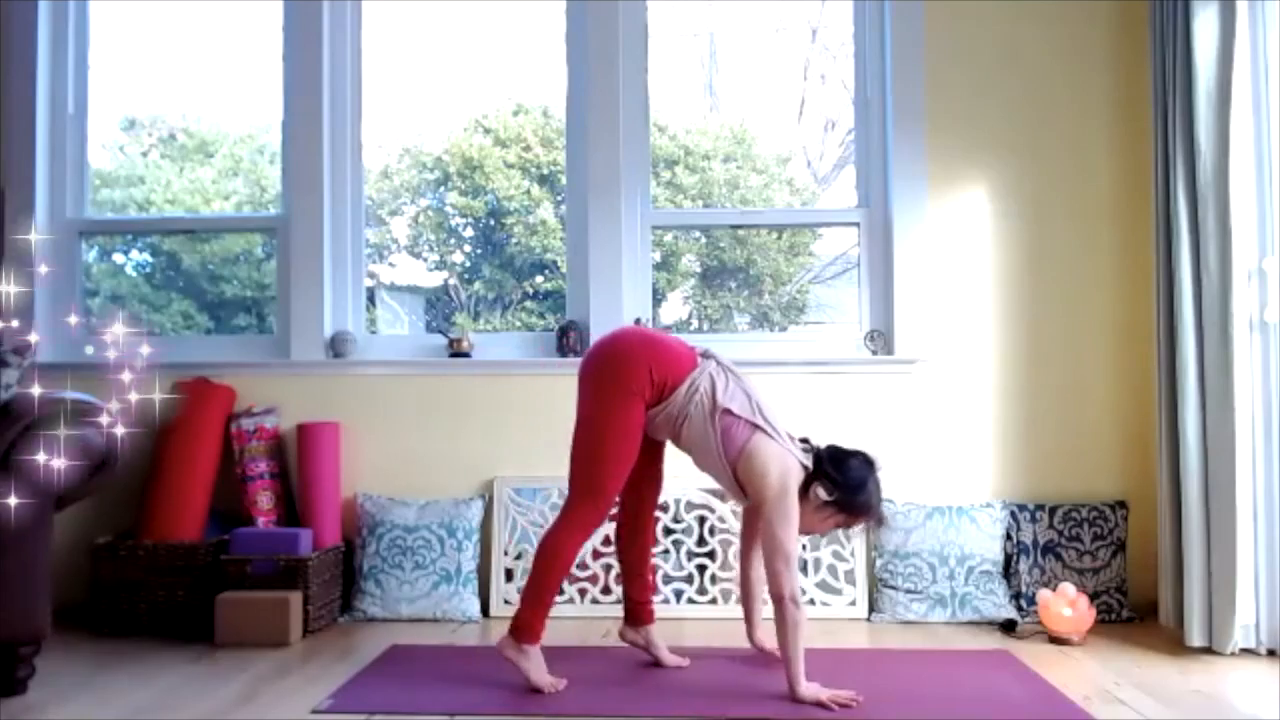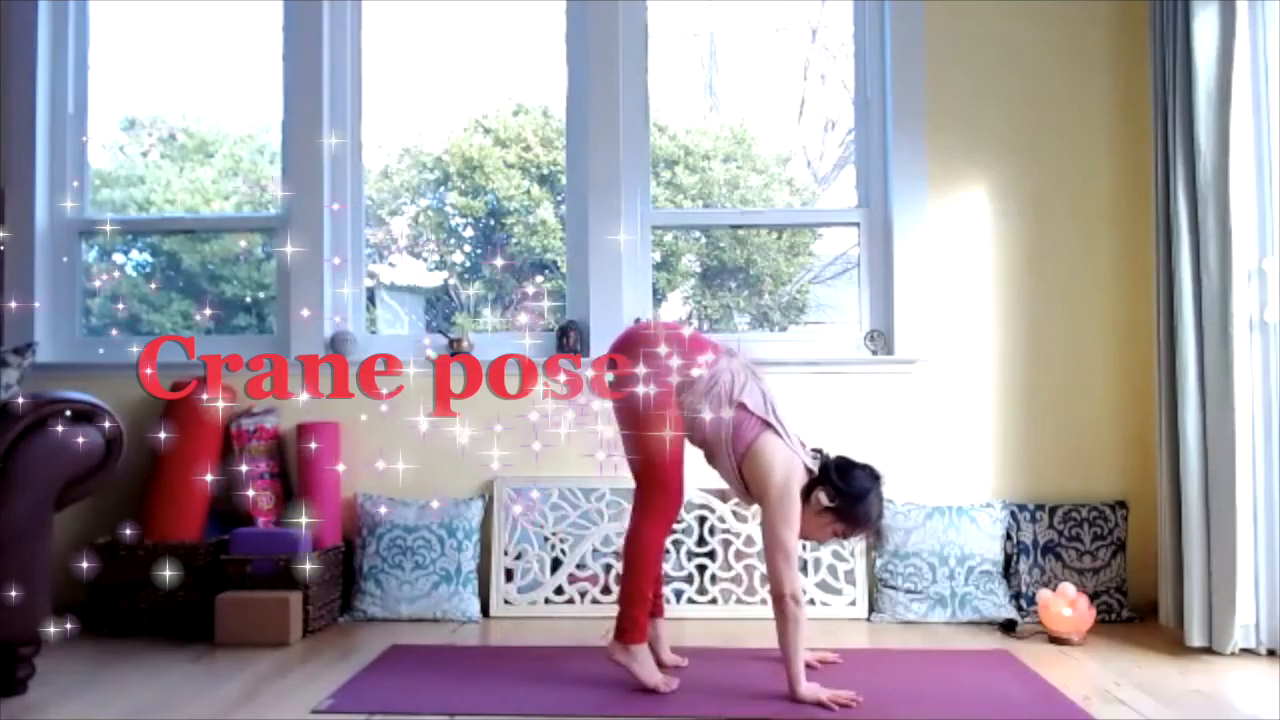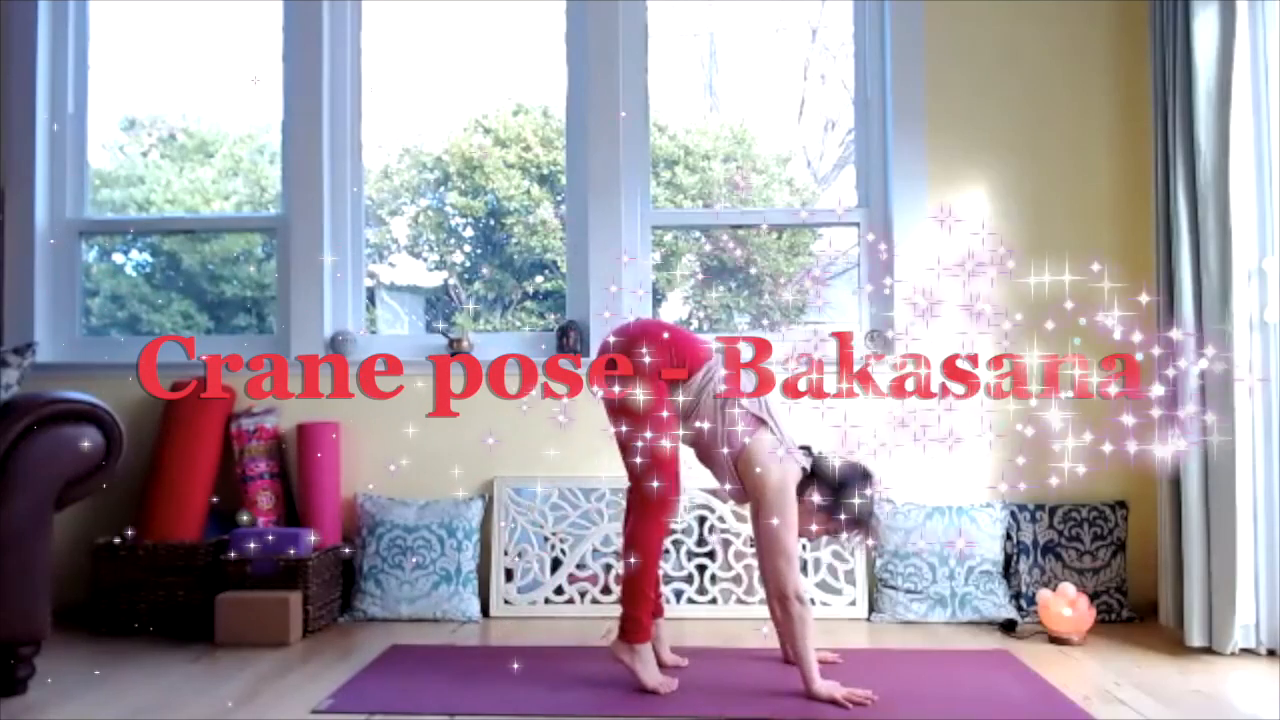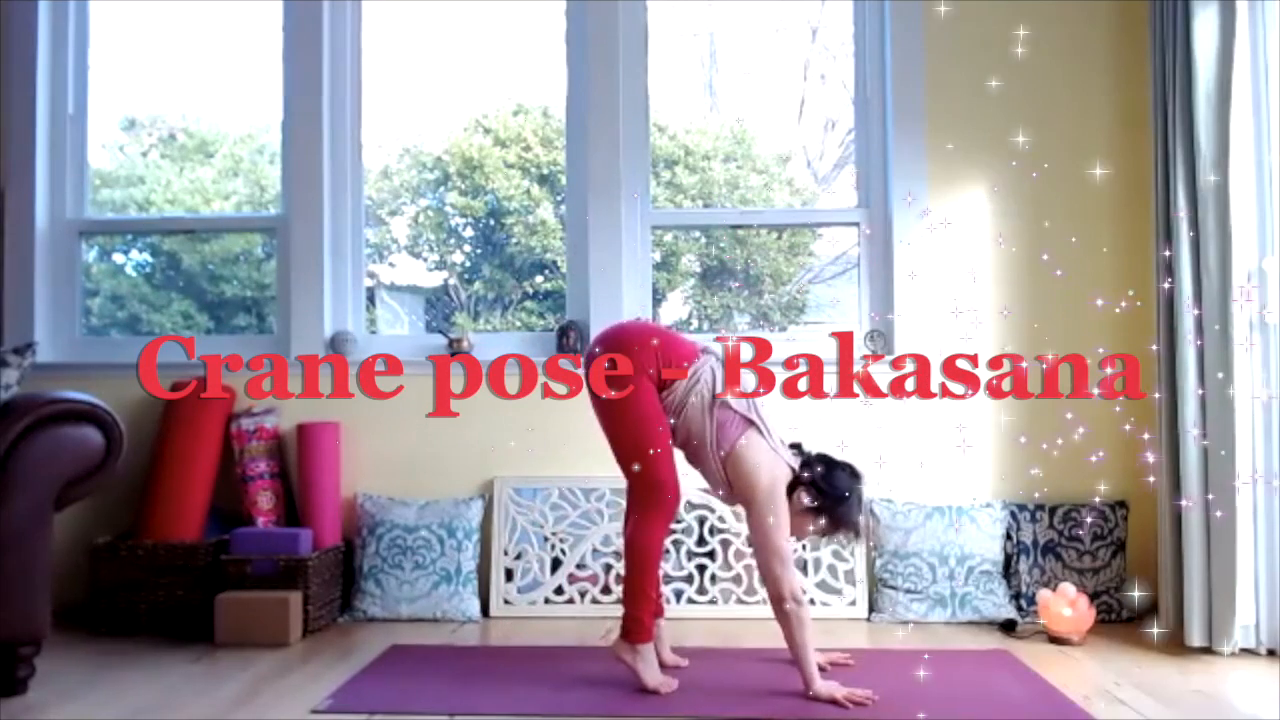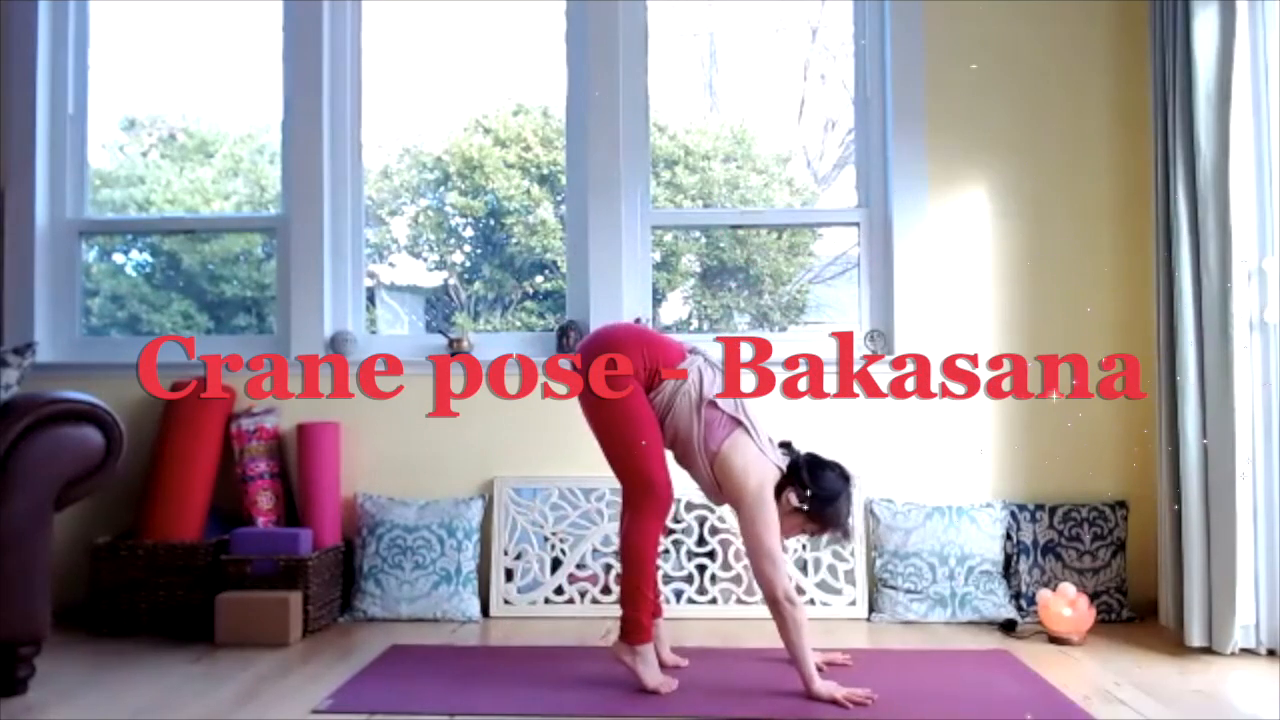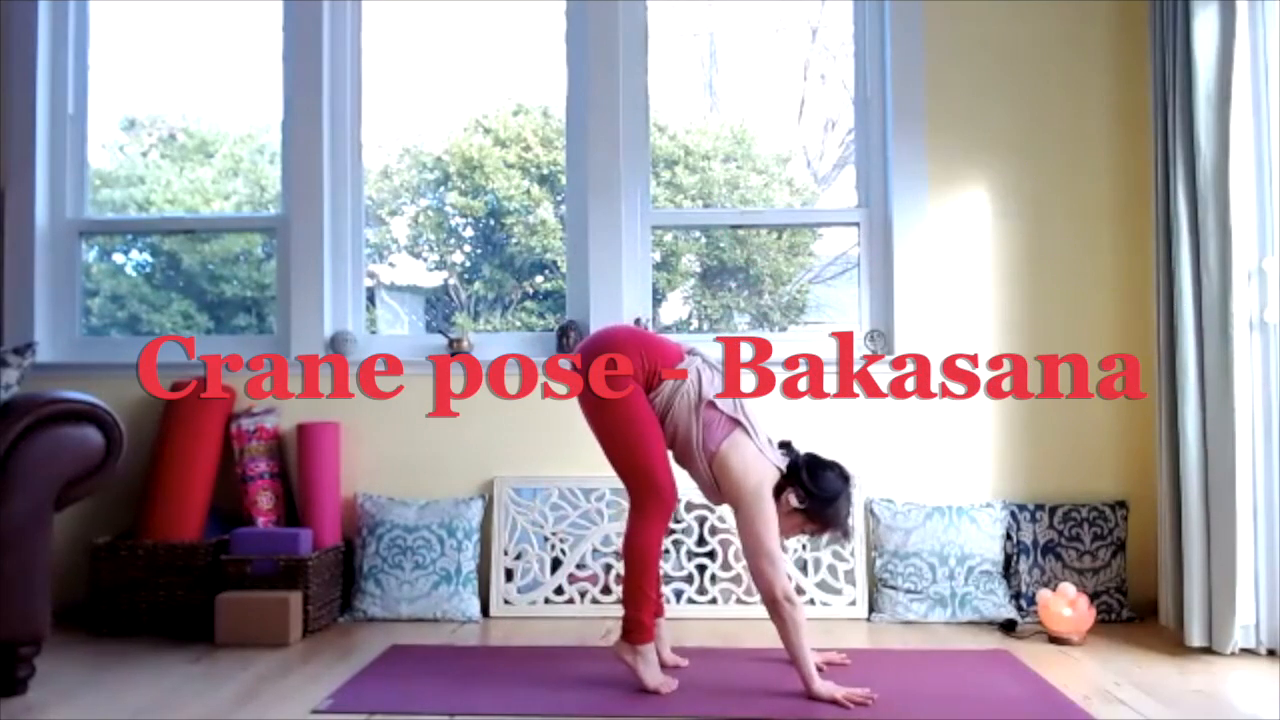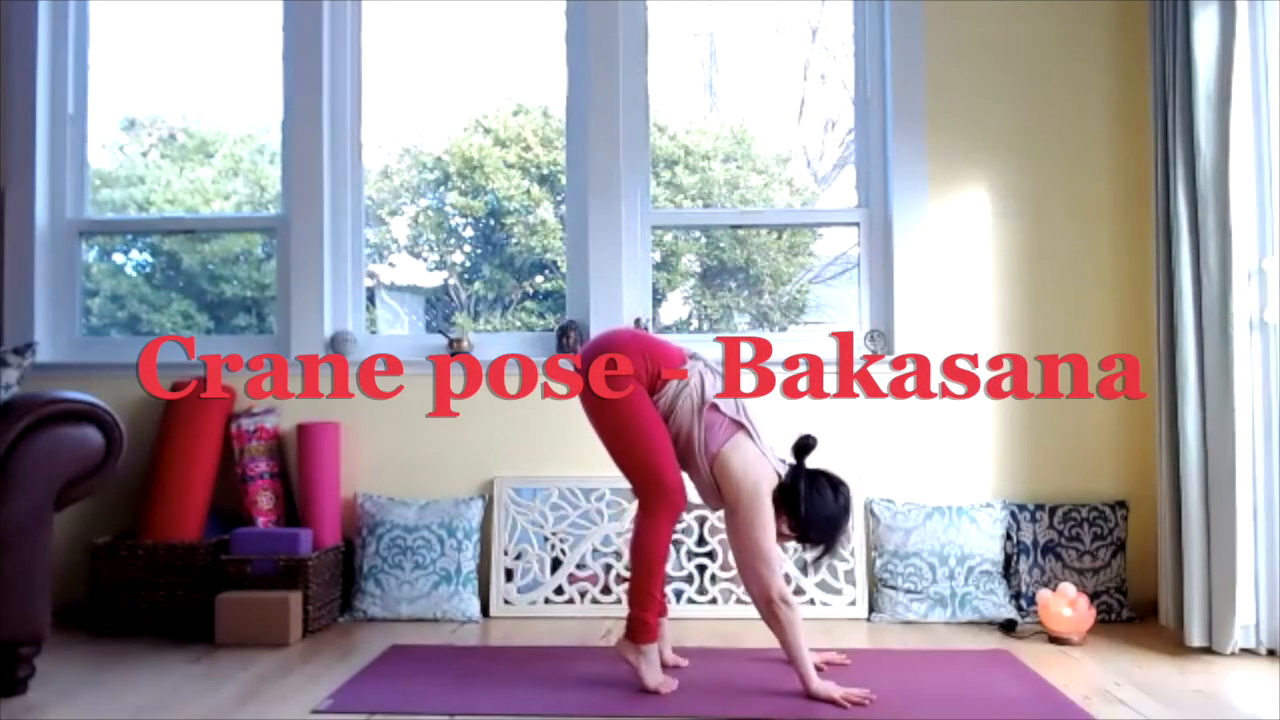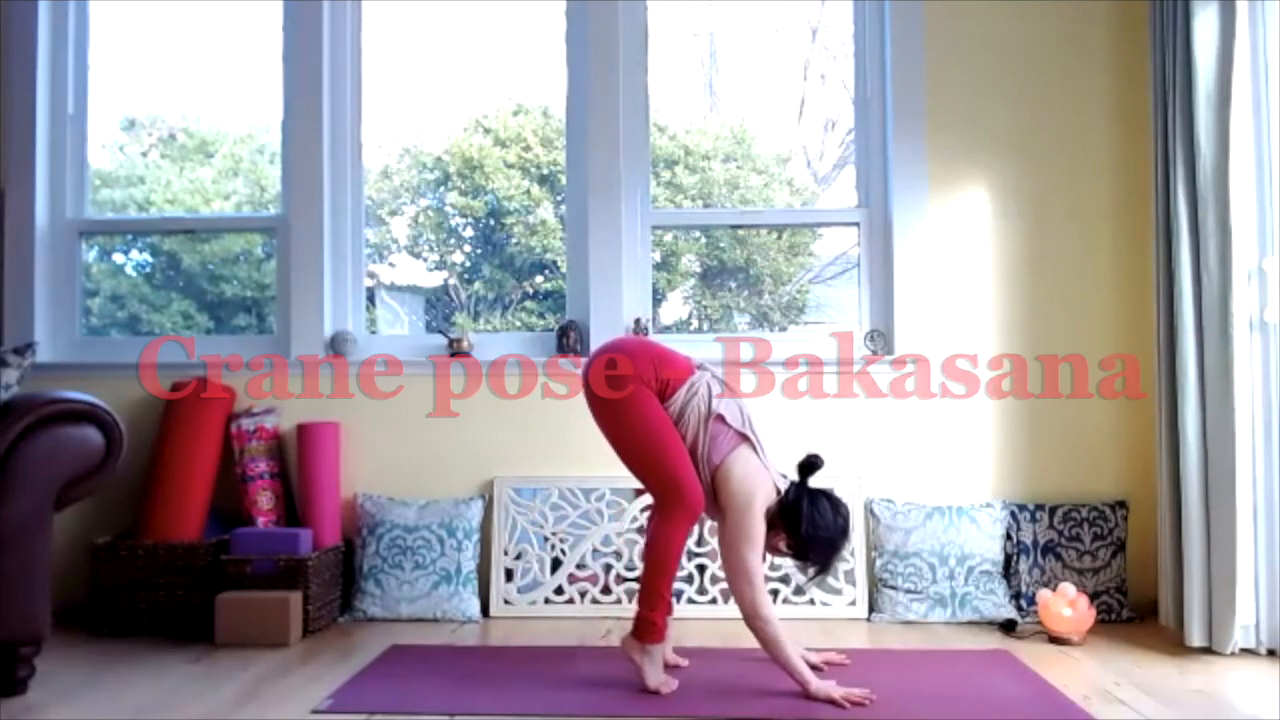
dt=0.5s
person 1, frame 1
left shoulder: (789, 469)
right shoulder: (781, 481)
left elbow: (756, 551)
right elbow: (786, 591)
left wrist: (755, 631)
right wrist: (799, 682)
left hip: (646, 367)
right hip: (628, 365)
left knee: (641, 504)
right knee: (589, 509)
left ankle: (639, 624)
right ankle: (523, 638)
person 1, frame 2
left shoulder: (798, 475)
right shoulder: (784, 484)
left elbow: (784, 585)
right elbow: (787, 592)
left wrist: (795, 651)
right wrist: (799, 684)
left hip: (674, 363)
right hip: (650, 357)
left knee: (659, 503)
right knee: (660, 504)
left ankle: (651, 627)
right ankle: (630, 639)
person 1, frame 3
left shoulder: (778, 473)
right shoulder: (779, 483)
left elbow: (771, 572)
right elbow: (791, 593)
left wrist: (791, 649)
right wrist: (814, 682)
left hip: (658, 362)
right hip: (642, 356)
left knee: (651, 501)
right knee: (657, 504)
left ankle: (652, 629)
right ankle: (634, 640)
person 1, frame 4
left shoulder: (779, 474)
right shoulder: (768, 486)
left elbow: (779, 579)
right elbow: (787, 594)
left wrist: (805, 652)
right wrist: (814, 683)
left hip: (648, 359)
right hip: (628, 356)
left knee: (649, 501)
right knee: (657, 502)
left ankle: (652, 631)
right ankle: (636, 641)
person 1, frame 5
left shoulder: (773, 474)
right shoulder: (757, 486)
left elbow: (778, 588)
right elbow: (781, 593)
left wrist: (804, 654)
right wrist: (813, 681)
left hip: (639, 363)
right hip: (617, 359)
left knee: (646, 500)
right knee: (652, 501)
left ankle: (651, 630)
right ankle: (636, 641)
person 1, frame 6
left shoulder: (765, 474)
right shoulder: (755, 486)
left elbow: (772, 584)
right elbow: (780, 594)
left wrist: (802, 652)
right wrist: (813, 682)
left hip: (640, 365)
right hip: (616, 360)
left knee: (652, 500)
right knee: (656, 500)
left ankle: (653, 630)
right ankle: (638, 640)
person 1, frame 7
left shoulder: (763, 481)
right shoulder: (755, 491)
left elbow: (753, 576)
right elbow: (776, 596)
left wrist: (798, 652)
right wrist: (812, 681)
left hip: (642, 369)
right hip: (617, 364)
left knee: (663, 501)
right knee: (666, 498)
left ankle: (655, 632)
right ankle: (640, 639)
person 1, frame 8
left shoulder: (766, 493)
right shoulder: (751, 502)
left elbow: (749, 590)
right elbow: (755, 608)
left wrist: (793, 653)
right wrist: (811, 683)
left hip: (644, 374)
right hip: (625, 371)
left knee: (677, 502)
right knee: (683, 502)
left ankle: (656, 634)
right ankle: (646, 638)
